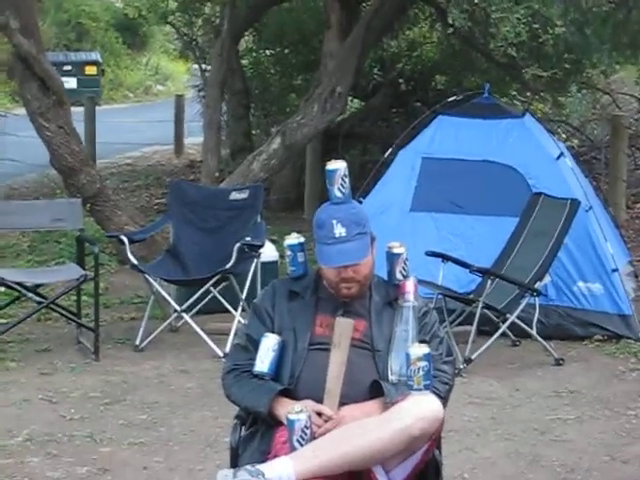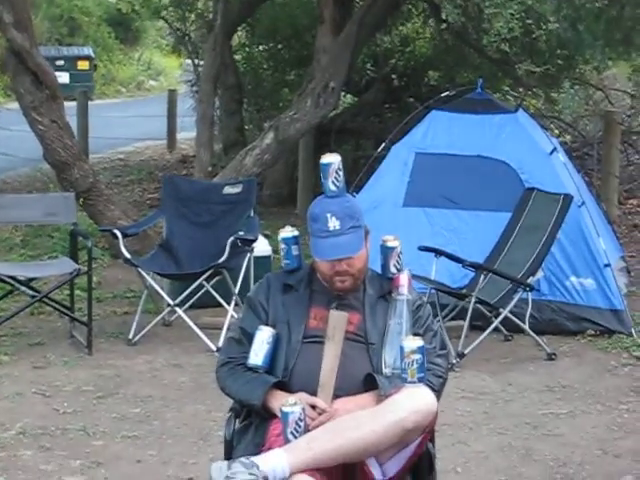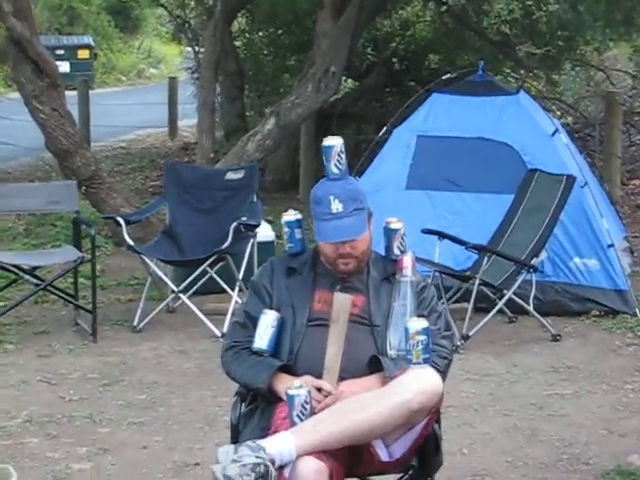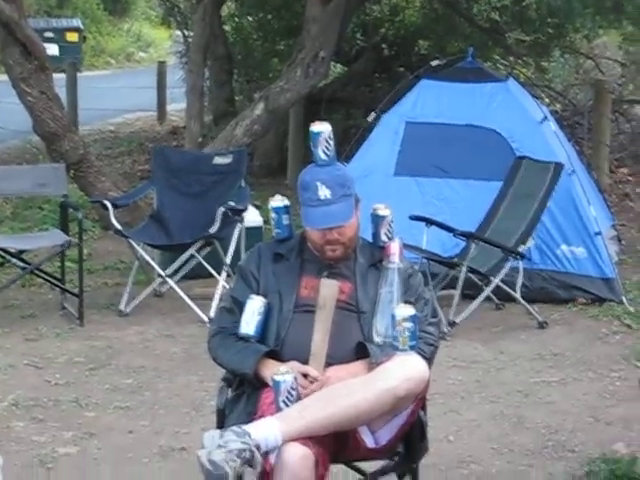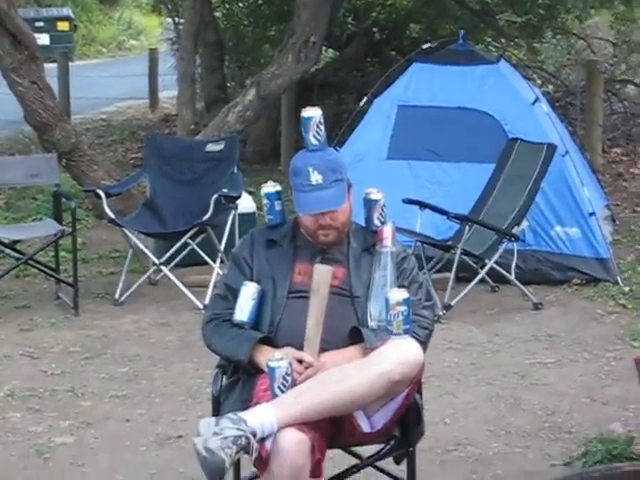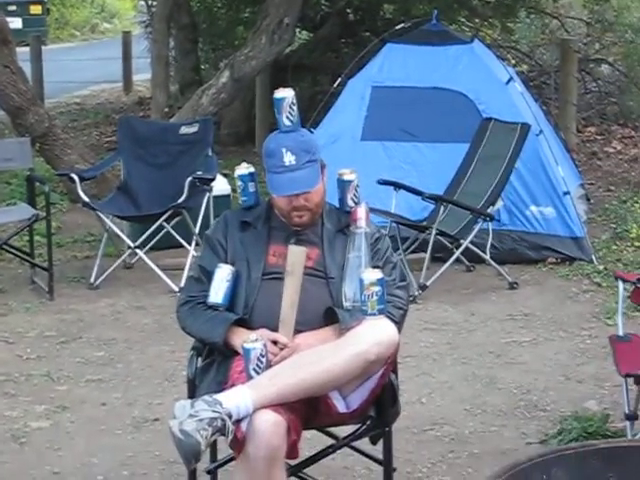
dt=0.2s
person 1, frame 1
right shoulder: (281, 298)
left elbow: (440, 377)
right elbow: (237, 373)
left wrist: (369, 412)
right wrist: (284, 407)
left hip: (381, 442)
left knee: (427, 410)
person 1, frame 2
right shoulder: (275, 291)
left elbow: (434, 370)
right elbow: (231, 366)
left wrist: (363, 404)
right wrist: (279, 400)
left hip: (375, 438)
left knee: (421, 403)
person 1, frame 3
right shoulder: (279, 274)
left elbow: (438, 352)
right elbow: (236, 350)
left wrist: (368, 387)
right wrist: (284, 384)
left hip: (381, 423)
left knee: (426, 383)
left ankle: (268, 451)
person 1, frame 4
right shoulder: (266, 260)
left elbow: (424, 340)
right elbow: (223, 336)
left wrist: (353, 374)
right wrist: (270, 369)
left hip: (368, 410)
left knee: (412, 371)
left ankle: (253, 436)
person 1, frame 5
right shoulder: (260, 247)
left elbow: (419, 324)
right elbow: (217, 323)
left wrist: (346, 359)
right wrist: (266, 355)
left hip: (364, 394)
right hip: (285, 385)
left knee: (406, 354)
right knee: (288, 447)
left ankle: (248, 424)
person 1, frame 6
right shoulder: (234, 228)
left elbow: (392, 303)
right elbow: (191, 305)
left wrist: (322, 340)
right wrist: (241, 337)
left hip: (339, 374)
right hip: (260, 367)
left knee: (381, 335)
right knee: (264, 430)
left ankle: (223, 406)
